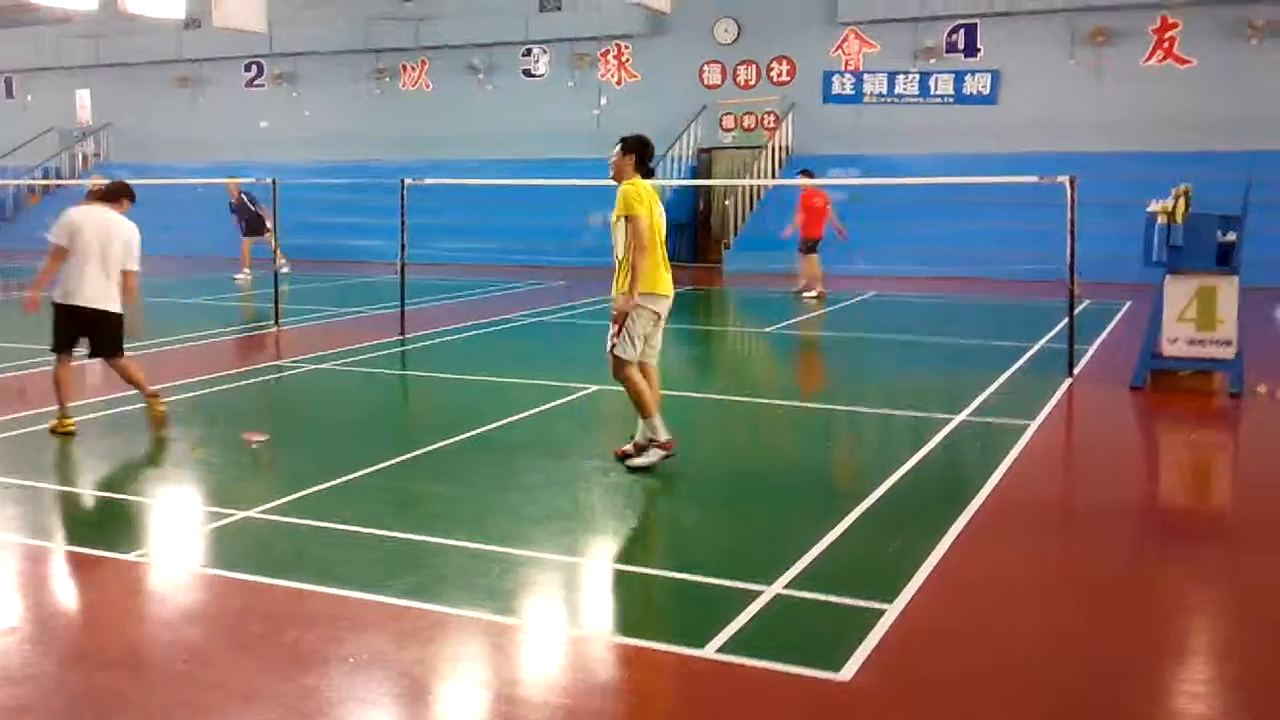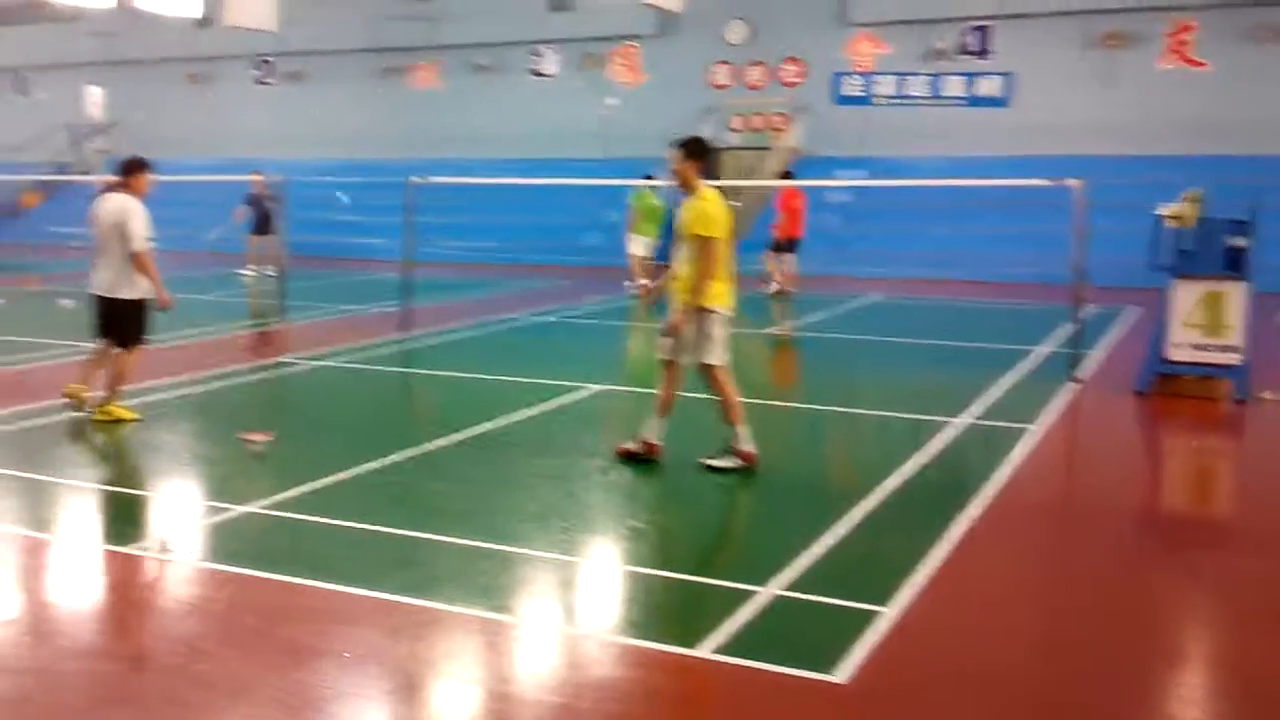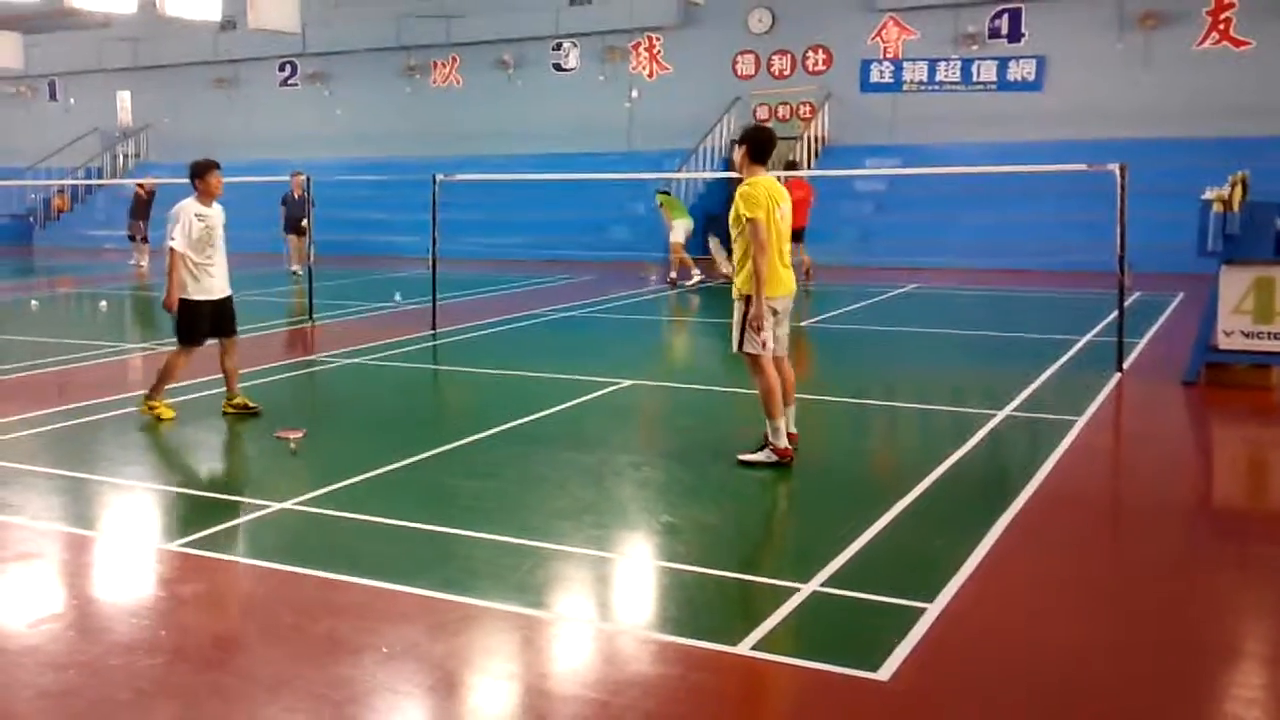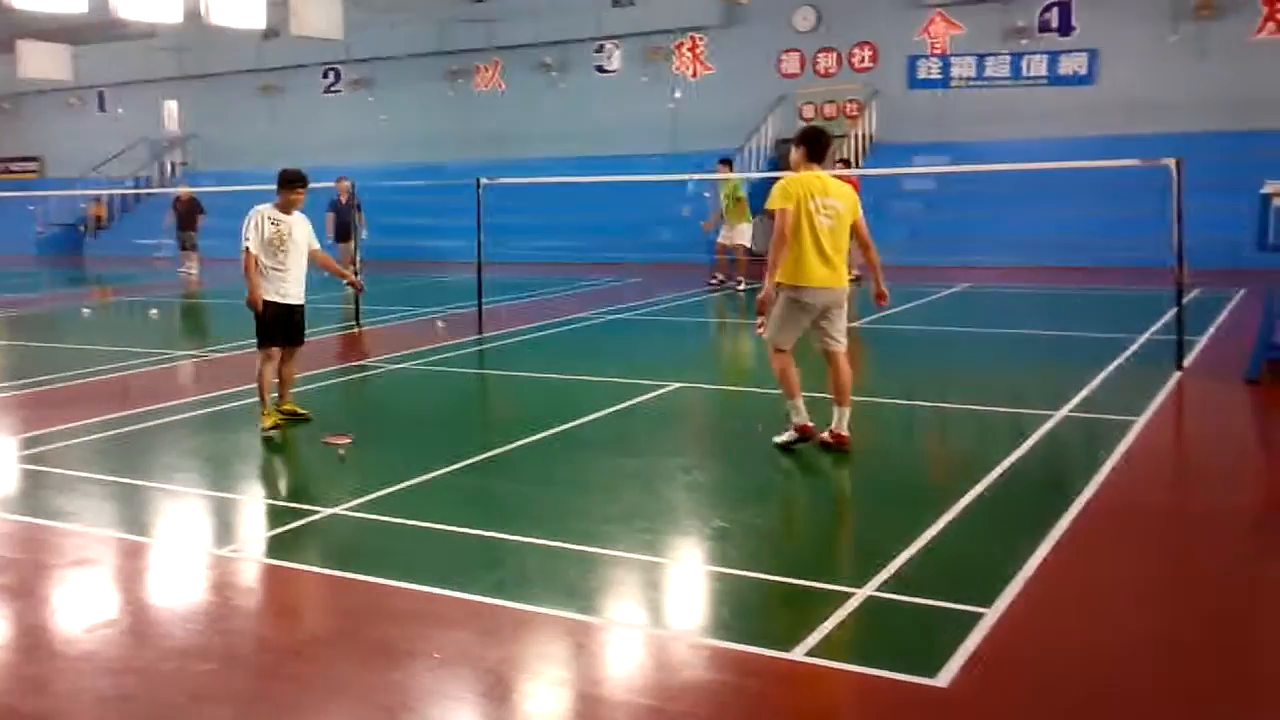
dt=0.5s
person 1, frame 1
left shoulder: (631, 192)
right shoulder: (646, 194)
left elbow: (641, 245)
left wrist: (630, 297)
left hip: (644, 293)
right hip: (659, 291)
left knee: (623, 368)
right knee: (644, 367)
left ankle: (659, 439)
right ankle: (646, 440)
person 1, frame 2
left shoulder: (708, 206)
right shoulder: (693, 203)
left elbow: (708, 267)
left wrist: (685, 312)
right wrist: (667, 284)
left hip: (705, 304)
right hip: (685, 301)
left knee: (715, 373)
right knee: (670, 367)
left ankle: (743, 449)
right ankle: (650, 440)
person 1, frame 3
left shoulder: (749, 190)
right shoulder: (778, 189)
left elbow: (761, 246)
left wrist: (757, 302)
left hip: (760, 290)
right hip: (784, 287)
left knee: (761, 362)
right knee: (779, 358)
left ankle: (779, 445)
right ankle: (788, 428)
person 1, frame 4
left shoulder: (789, 185)
right shoulder: (845, 191)
left elbow: (782, 236)
right elbow: (866, 243)
left wrist: (768, 284)
right wrist: (879, 283)
left hip: (798, 284)
right hip: (835, 286)
left knee: (779, 350)
right knee: (837, 355)
left ankle: (801, 423)
right ankle: (840, 430)
person 2, frame 1
left shoulder: (74, 215)
right shoulder: (128, 229)
left elbow: (56, 257)
right elbow: (129, 277)
left wrist: (36, 289)
right wrist: (128, 314)
left hip: (70, 301)
right hip: (108, 305)
left knee: (63, 358)
right knee: (116, 360)
left ankle: (65, 419)
right ankle: (152, 398)
person 2, frame 2
left shoulder: (102, 204)
right shoulder: (133, 209)
right elbow: (139, 255)
right wrist: (159, 290)
left hip: (104, 287)
right hip: (127, 292)
left knee: (110, 343)
right knee: (130, 348)
left ankle: (80, 386)
right ankle: (106, 406)
person 2, frame 3
left shoulder: (218, 211)
right shoulder: (184, 211)
right elbow: (175, 253)
right wrist: (172, 291)
left hip: (221, 291)
right hip: (193, 294)
left knee: (229, 343)
right knee: (187, 349)
left ankle: (232, 398)
right ankle: (152, 399)
person 2, frame 4
left shoulder: (302, 221)
right shoulder: (260, 215)
left elbow: (316, 254)
right elbow: (249, 255)
left wrist: (347, 275)
right wrist: (253, 289)
left hip: (295, 298)
right hip: (269, 298)
left knee: (290, 352)
right knee: (270, 354)
left ankle: (284, 404)
right ankle: (266, 413)
